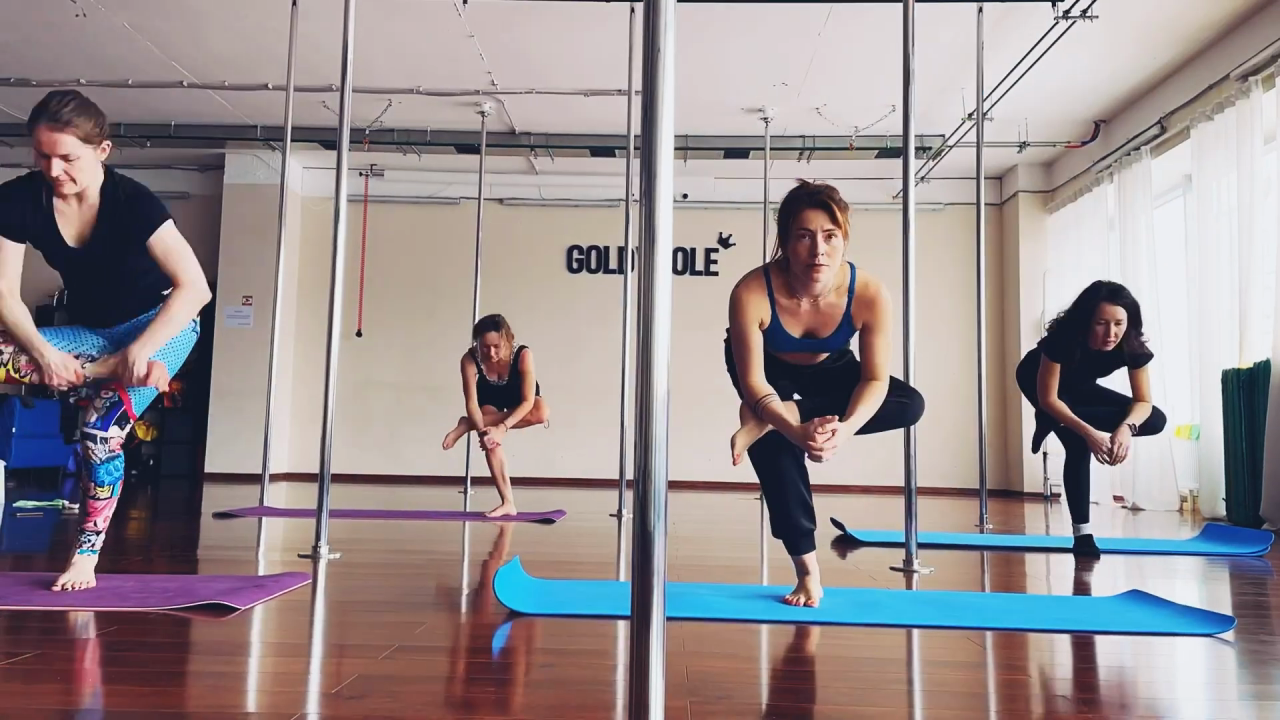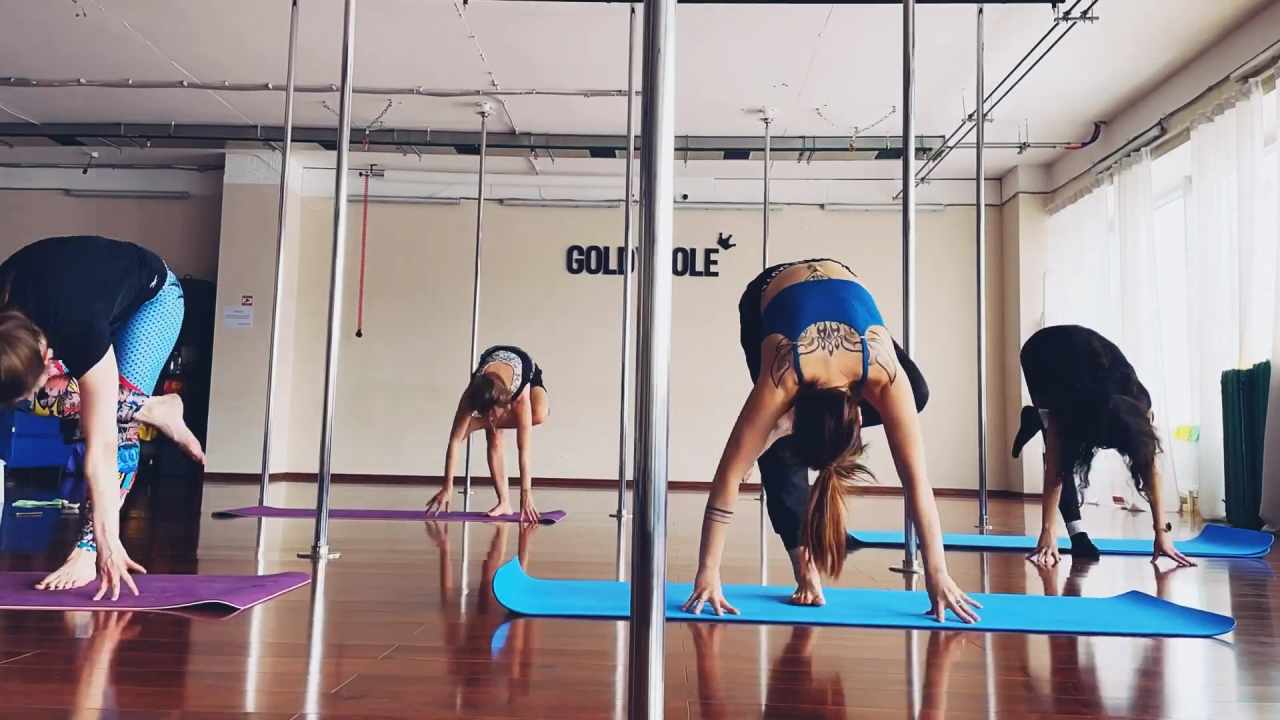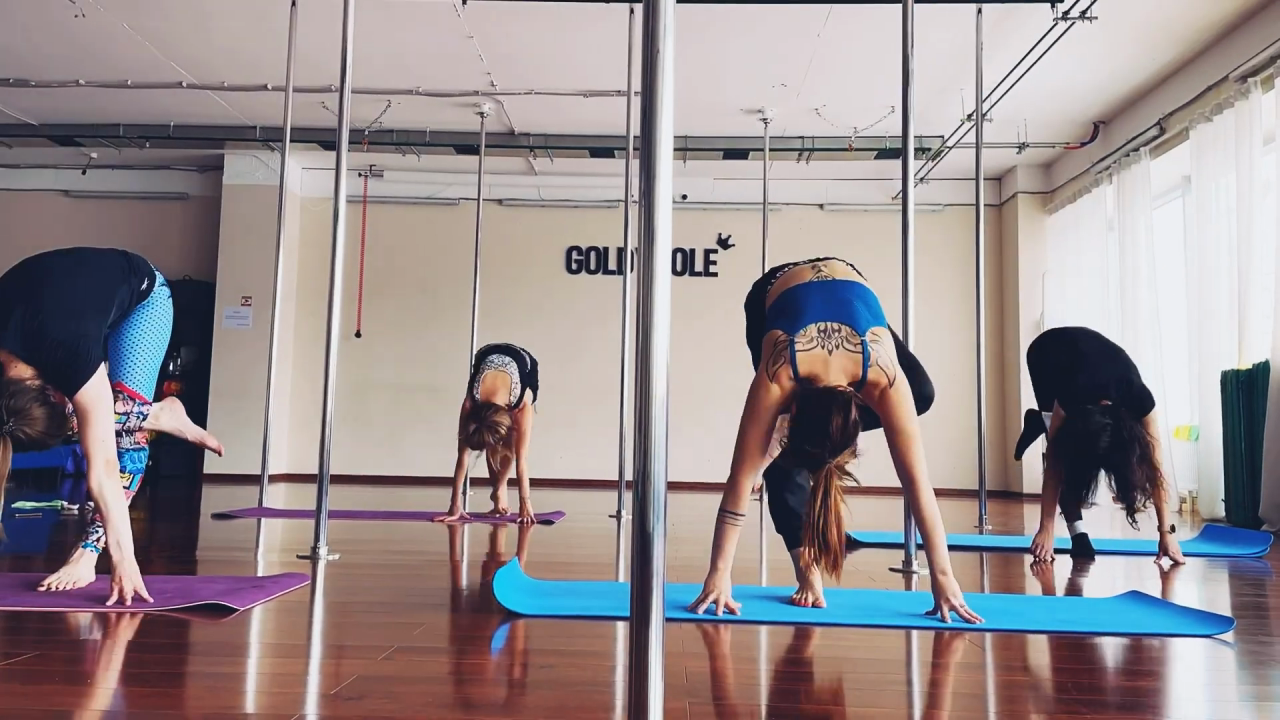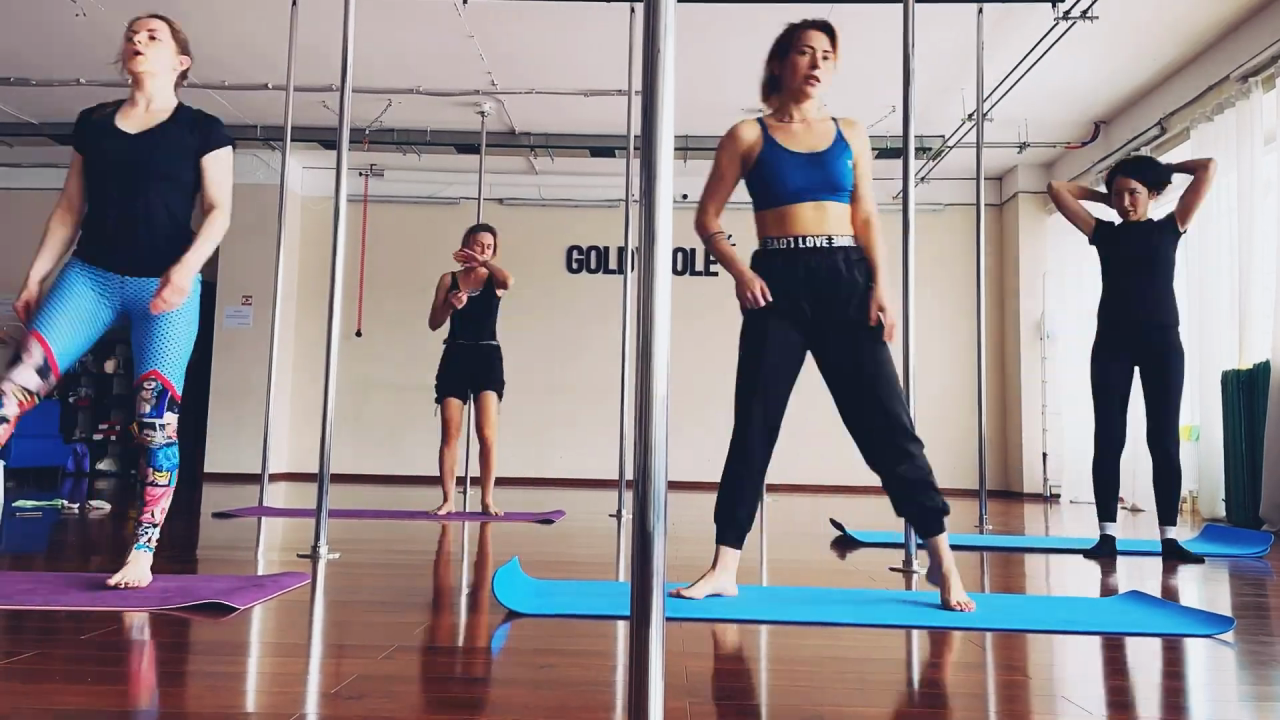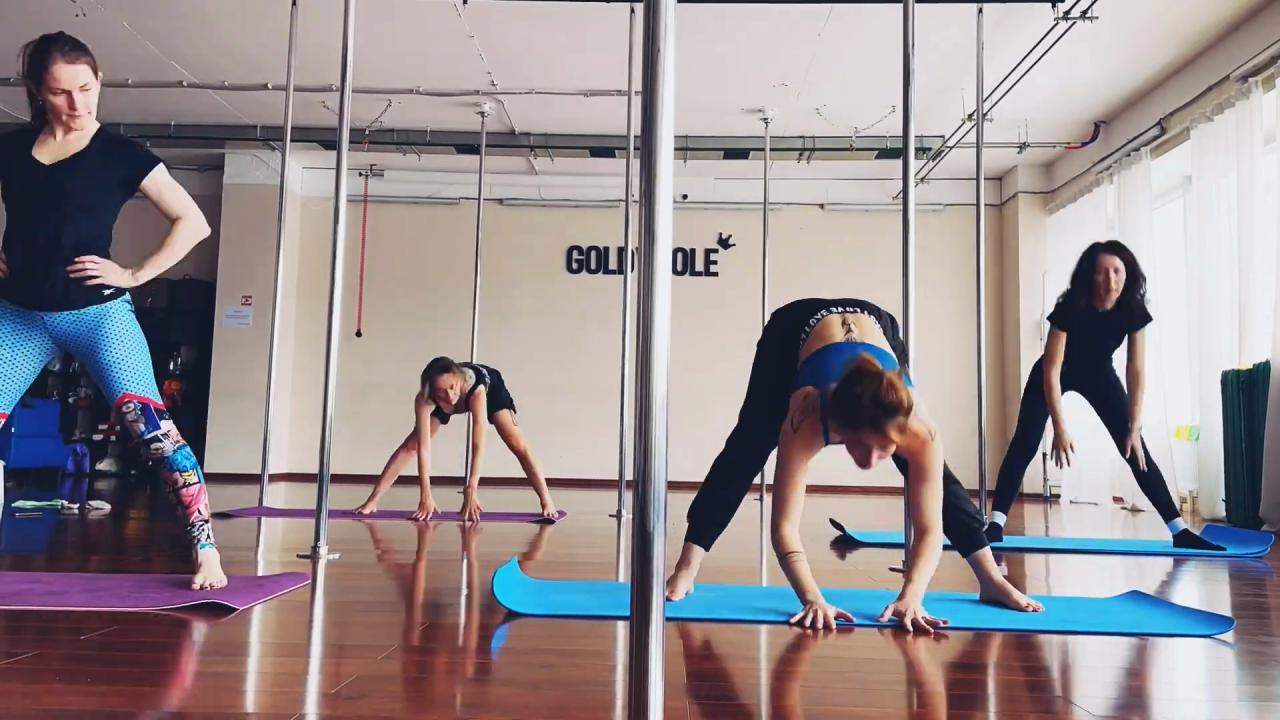
dt=0.2s
person 1, frame 1
left shoulder: (133, 204)
left elbow: (195, 288)
left wrist: (141, 347)
right wrist: (42, 351)
left hip: (157, 322)
right hip: (95, 331)
left knee: (102, 424)
left ankle: (85, 556)
person 1, frame 2
left shoulder: (78, 326)
left elbow: (100, 451)
left wrist: (104, 545)
left hip: (151, 294)
left knee: (118, 419)
left ankle: (85, 554)
right ankle: (158, 410)
person 1, frame 3
left shoulder: (70, 349)
left elbow: (102, 466)
left wrist: (122, 558)
left hip: (140, 296)
left knee: (124, 419)
left ankle: (87, 555)
right ankle: (162, 416)
person 1, frame 4
left shoulder: (200, 129)
right shoulder: (94, 121)
left elbow: (218, 212)
right elbow: (71, 205)
left wrist: (184, 268)
left hip: (163, 282)
right hip: (93, 276)
left knee: (156, 409)
left ankle: (142, 553)
person 1, frame 5
left shoulder: (115, 149)
left elbow: (194, 223)
left wrist: (132, 273)
left hip: (96, 311)
left knee: (148, 422)
left ankle: (206, 553)
person 2, frame 1
left shoulder: (867, 291)
right shoulder: (754, 292)
left elbow: (875, 381)
right elbow: (754, 386)
left wrist: (842, 427)
right wrist: (797, 429)
left hip: (830, 371)
right hip: (772, 372)
left knee: (908, 403)
person 2, frame 2
left shoulder: (883, 374)
right shoulder: (781, 376)
left elbow: (916, 478)
right elbow: (728, 475)
left wrist: (938, 572)
right wrist: (708, 572)
left knee: (914, 394)
right knee: (777, 448)
right ankle: (805, 569)
person 2, frame 3
left shoulder: (884, 379)
right shoulder: (779, 376)
left elbow: (918, 483)
right elbow: (740, 481)
left wrist: (943, 575)
right wrist: (719, 575)
left knee: (919, 393)
right knee: (783, 455)
right ankle: (807, 571)
person 2, frame 4
left shoulder: (851, 135)
right shoulder: (747, 136)
left elbow: (865, 219)
right elbow: (707, 217)
left wrist: (880, 285)
right wrist: (740, 272)
left hip: (847, 282)
right hip: (771, 288)
left knee: (885, 424)
right knee: (754, 431)
left ankle: (942, 561)
right ankle: (724, 568)
person 2, frame 5
left shoulder: (920, 430)
right shoulder: (809, 415)
left elbow: (930, 531)
right elbow: (784, 528)
left wrist: (910, 598)
right wrist: (813, 599)
left knee: (930, 470)
left ankle: (990, 577)
person 3, frame 1
left shoulder: (1133, 347)
right shoulder: (1063, 339)
left elbow: (1143, 401)
right elbow: (1047, 398)
left wrist: (1125, 428)
right wrist: (1089, 431)
left hip: (1080, 387)
right hip: (1038, 377)
left knee: (1155, 420)
right knee: (1078, 440)
left ankle: (1057, 419)
right ankle: (1082, 534)
person 3, frame 2
left shoulder: (1135, 397)
right shoulder: (1070, 391)
left elbow: (1150, 466)
right elbow: (1054, 462)
right knee: (1063, 450)
right ankle: (1076, 533)
person 3, frame 3
left shoulder: (1140, 401)
right shoulder: (1072, 399)
left elbow: (1154, 470)
right elbow: (1057, 465)
left wrist: (1167, 533)
right wrist: (1046, 531)
right knee: (1064, 455)
right ankle: (1077, 533)
person 3, frame 4
left shoulder: (1168, 229)
right shoulder: (1105, 233)
left elbow: (1208, 168)
right elbow: (1058, 189)
left wrist: (1161, 172)
right wrist: (1109, 199)
left hip: (1160, 343)
right hip: (1113, 344)
left knee: (1165, 438)
right knee: (1110, 437)
left ankle: (1169, 537)
right ankle: (1107, 535)
person 3, frame 5
left shoulder: (1133, 311)
right shoulder: (1068, 307)
left elbow: (1137, 372)
right elbow: (1051, 371)
left wrist: (1134, 429)
right wrist: (1060, 429)
left hip: (1098, 373)
right hip: (1062, 374)
left knee: (1135, 449)
right knee: (1025, 444)
left ankle: (1178, 530)
right ankle: (996, 523)
person 4, frame 1
left shoulder: (523, 355)
right shoulder: (469, 360)
left elbow: (528, 401)
right elbow: (471, 403)
left wrist: (501, 427)
right wrist: (483, 430)
left hip: (518, 396)
right hip: (490, 397)
left knee: (542, 413)
right knee: (491, 442)
right ankle: (507, 503)
person 4, frame 2
left shoulder: (520, 393)
right shoulder: (473, 392)
left elbow: (524, 447)
right elbow: (454, 441)
left wrist: (527, 495)
right wrist: (447, 487)
left knee: (539, 414)
right knee: (494, 438)
right ankle: (503, 502)
person 4, frame 3
left shoulder: (521, 406)
right shoulder: (471, 405)
left elbow: (521, 457)
right elbow: (462, 456)
left wrist: (526, 501)
right wrist: (456, 505)
right knee: (489, 438)
left ankle: (499, 493)
right ankle: (499, 499)
person 4, frame 4
left shoulder: (495, 278)
right shoulder: (449, 280)
left elbow: (507, 281)
right elbow: (434, 323)
left wrist: (481, 264)
right wrist: (451, 305)
left hip: (487, 356)
right hip: (456, 357)
left knee: (486, 433)
right knee: (450, 433)
left ankle: (487, 500)
right ankle: (448, 500)
person 4, frame 5
left shoulder: (478, 394)
right shoulder: (425, 398)
left elbow: (479, 448)
right elbow: (423, 448)
left wrist: (471, 493)
right wrist: (427, 497)
left knee: (518, 445)
right knee: (412, 443)
left ankle: (546, 501)
right ankle: (373, 499)
